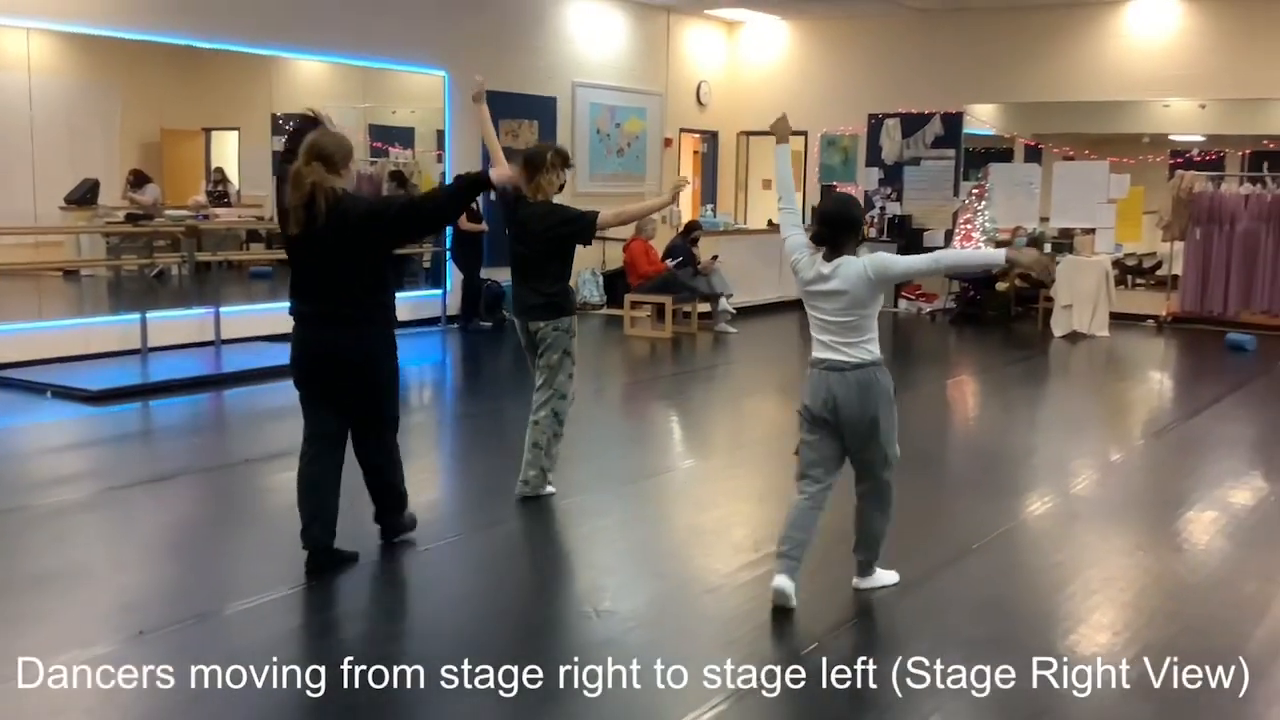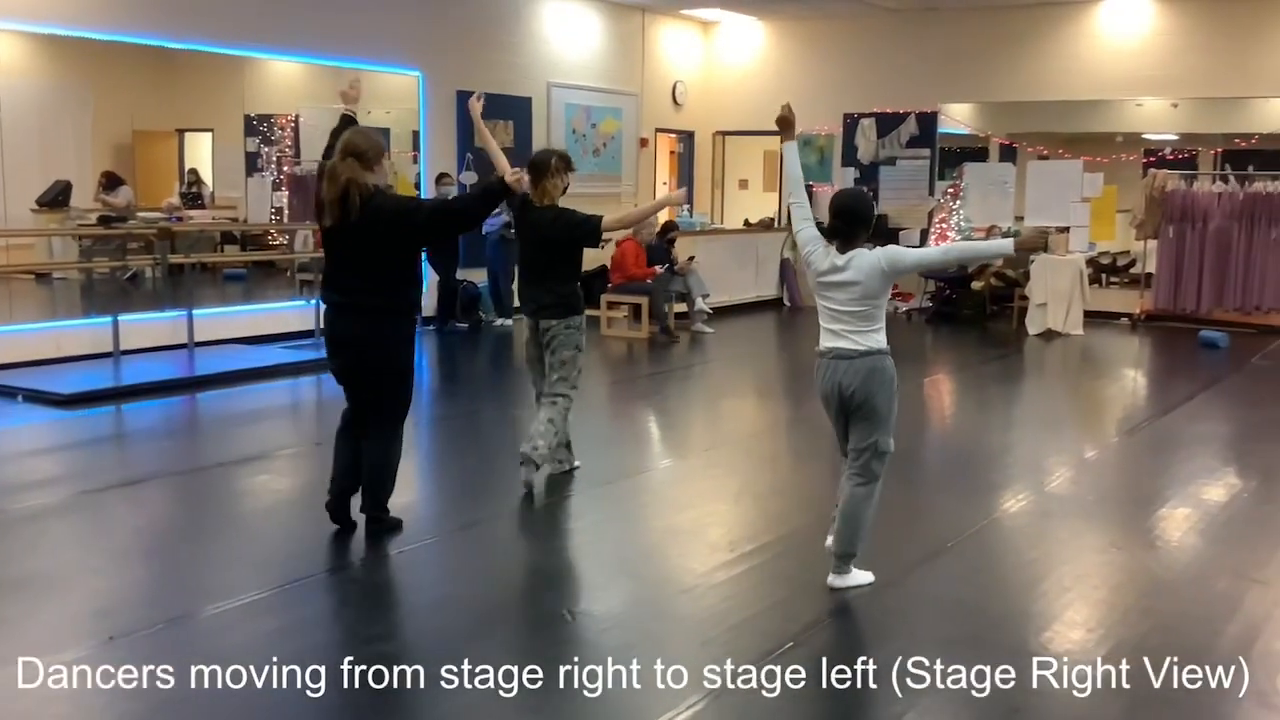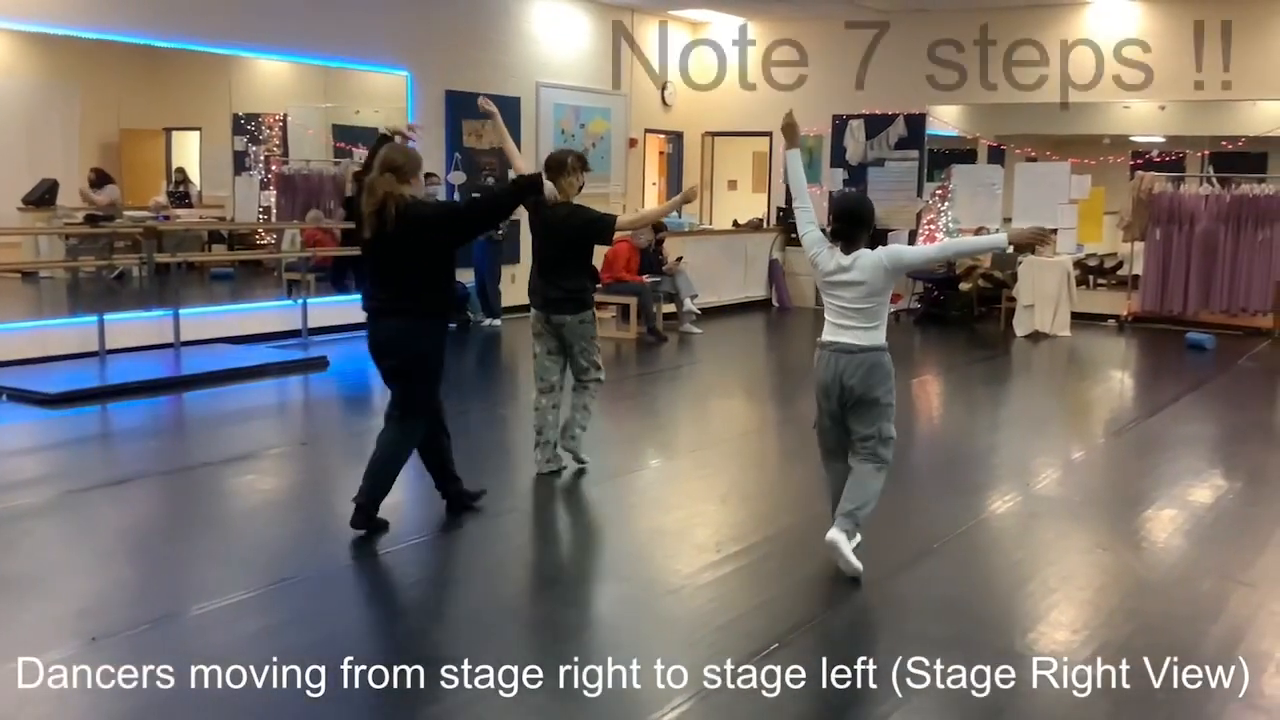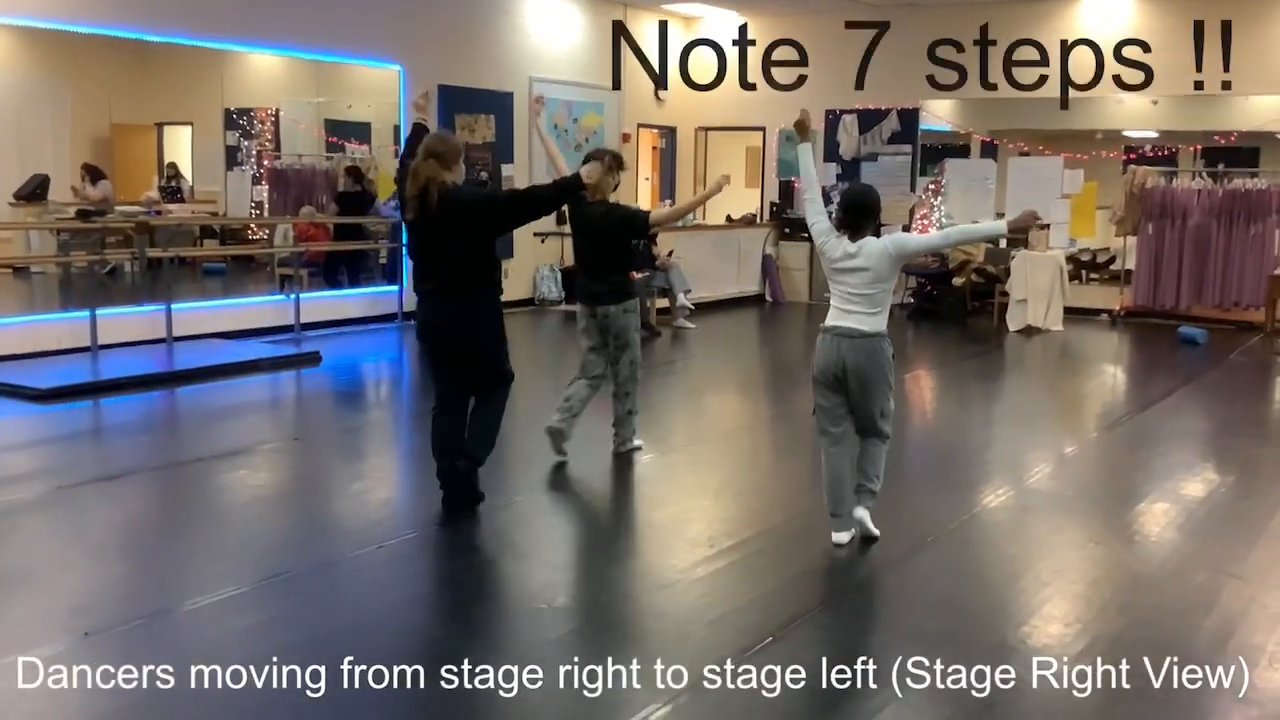
dt=0.5s
person 1, frame 1
left shoulder: (803, 264)
right shoulder: (871, 269)
left elbow: (787, 208)
right elbow: (942, 260)
left wrist: (782, 143)
right wrist: (1010, 257)
left hip: (820, 382)
right hip: (864, 383)
left knee: (812, 483)
right knee: (874, 483)
left ankle: (786, 571)
right ankle: (867, 570)
person 1, frame 2
left shoulder: (815, 255)
right shoulder: (883, 261)
left elbow: (798, 202)
right elbow: (950, 252)
left wrist: (789, 139)
right wrist: (1015, 245)
left hip: (829, 367)
right hip: (871, 369)
left knee: (852, 457)
right knee: (864, 468)
left ankle: (840, 533)
right ankle: (842, 567)
person 1, frame 3
left shoulder: (820, 257)
right shoulder: (886, 260)
left elbow: (801, 206)
right elbow: (950, 249)
left wrist: (792, 147)
right wrist: (1010, 239)
left hip: (828, 361)
right hip: (869, 365)
left knee: (835, 453)
right knee: (871, 455)
left ankle: (845, 529)
right ankle: (844, 528)
person 1, frame 4
left shoulder: (828, 245)
right shoulder: (891, 248)
left elbow: (811, 197)
right elbow: (951, 236)
left wrist: (805, 141)
right wrist: (1008, 226)
left hip: (830, 345)
right hip: (870, 348)
left knee: (834, 436)
right knee: (874, 432)
left ankle: (840, 523)
right ankle: (862, 504)
person 2, frame 1
left shoulder: (296, 210)
right shoulder: (365, 214)
left elbow: (296, 167)
right elbow: (431, 208)
left wrist: (308, 129)
right wrist: (483, 181)
left hip: (311, 342)
right hip: (364, 342)
left knee: (322, 441)
right knee: (377, 433)
left ankle: (319, 545)
right ankle: (392, 520)
person 2, frame 2
left shoulder: (330, 200)
right shoulder: (395, 211)
left elbow: (333, 156)
right elbow: (456, 212)
left wrist: (348, 114)
right wrist: (503, 186)
left hip: (340, 326)
right hip: (385, 329)
left knee: (357, 411)
right knee: (385, 421)
left ankle: (340, 495)
right ankle: (375, 513)
person 2, frame 3
left shoulder: (374, 215)
right shoulder: (429, 216)
left elbow: (375, 174)
right elbow: (484, 208)
left wrist: (391, 139)
right wrist: (534, 183)
left hip: (383, 328)
right hip: (419, 330)
left knee: (426, 410)
right knee: (405, 420)
left ankle: (453, 491)
right ankle: (366, 508)
person 2, frame 4
left shoulder: (414, 201)
right shoulder: (472, 203)
left elbow: (413, 163)
right elbow: (526, 201)
right wrist: (576, 182)
left hip: (432, 314)
right hip: (473, 313)
left knee: (448, 398)
right knee: (494, 387)
left ankle: (452, 486)
right ankle: (467, 465)
person 3, frame 1
left shoulder: (513, 204)
right shoulder: (560, 217)
left elbow: (495, 155)
right elbow: (619, 217)
left wrist: (481, 104)
right wrist: (668, 199)
left hip: (524, 313)
right hip: (554, 316)
left knee: (549, 388)
right knee: (551, 395)
left ankle: (539, 465)
right ankle: (532, 479)
person 3, frame 2
left shoulder: (523, 209)
right shoulder: (568, 221)
left elbow: (503, 168)
right elbow: (621, 221)
right wrist: (666, 200)
left hip: (532, 315)
right hip: (563, 316)
left knee: (544, 389)
right knee: (558, 392)
left ankle: (559, 457)
right ankle: (535, 452)
person 3, frame 3
left shoulder: (537, 207)
right shoulder: (582, 218)
left elbow: (516, 162)
right elbow: (635, 221)
left wrist: (496, 118)
right wrist: (678, 202)
left hip: (542, 310)
right hip: (576, 311)
left knee: (546, 383)
right knee: (589, 375)
left ankle: (546, 456)
right ankle: (573, 436)
person 3, frame 4
left shoulder: (577, 206)
right shoulder: (619, 216)
left elbow: (557, 163)
right elbow: (667, 216)
left wrist: (537, 120)
right wrist: (708, 193)
left hip: (588, 304)
right hip: (619, 304)
left knee: (591, 372)
right knee: (625, 372)
left ankle: (561, 422)
right ankle: (624, 438)
